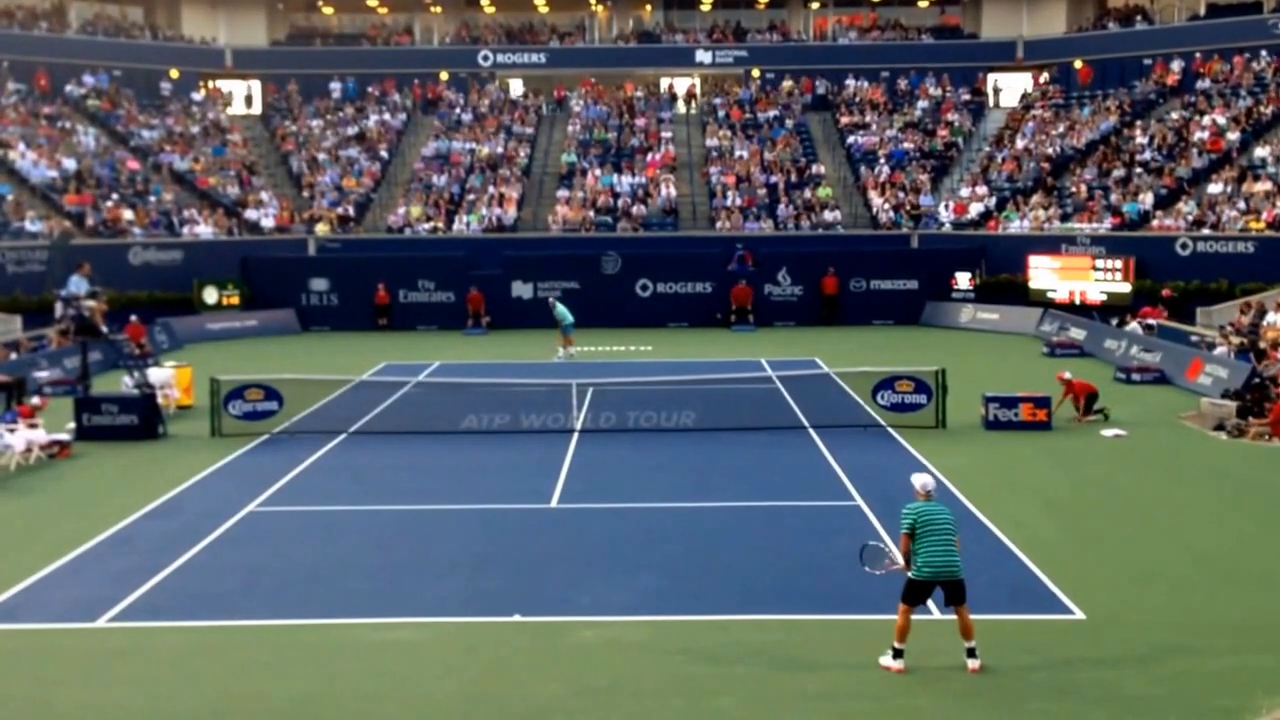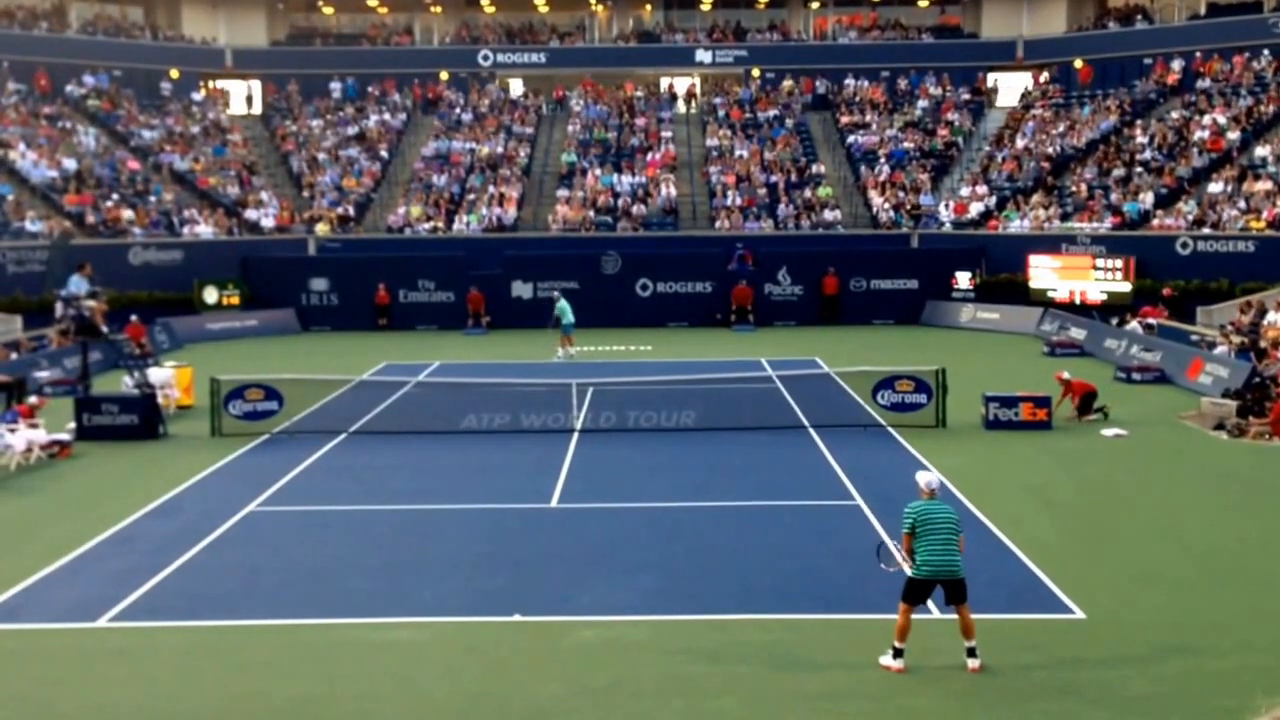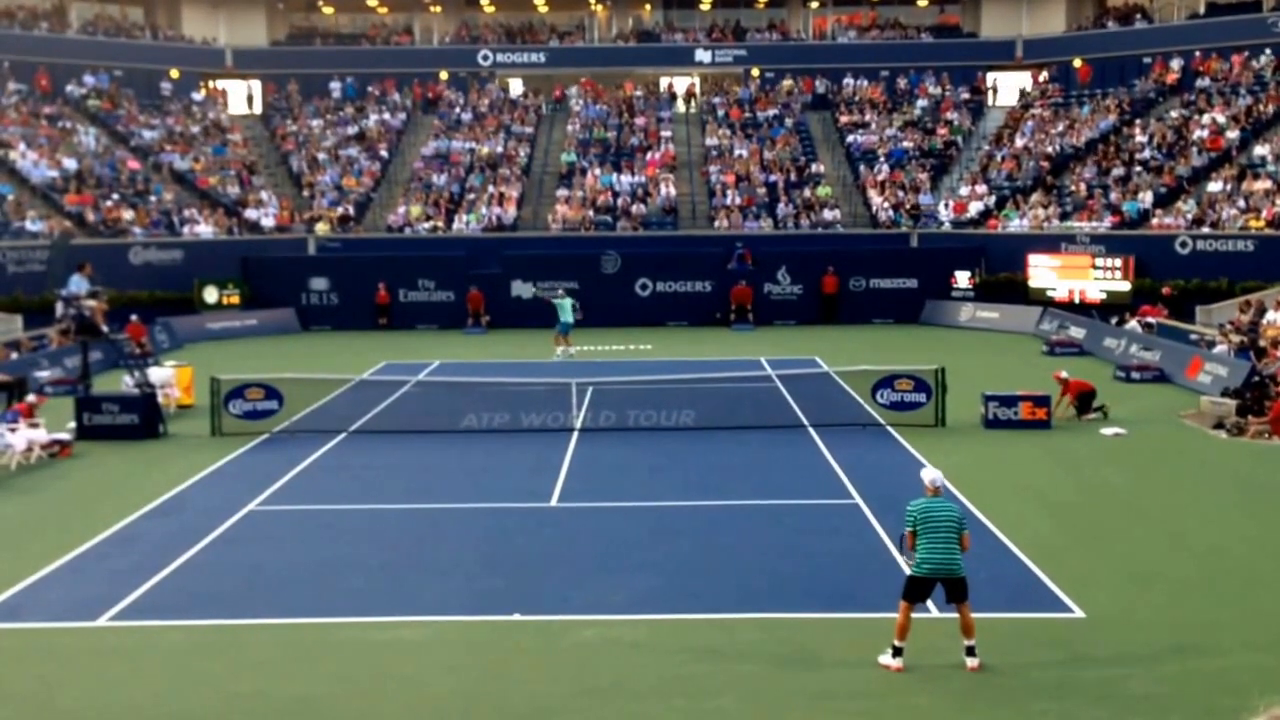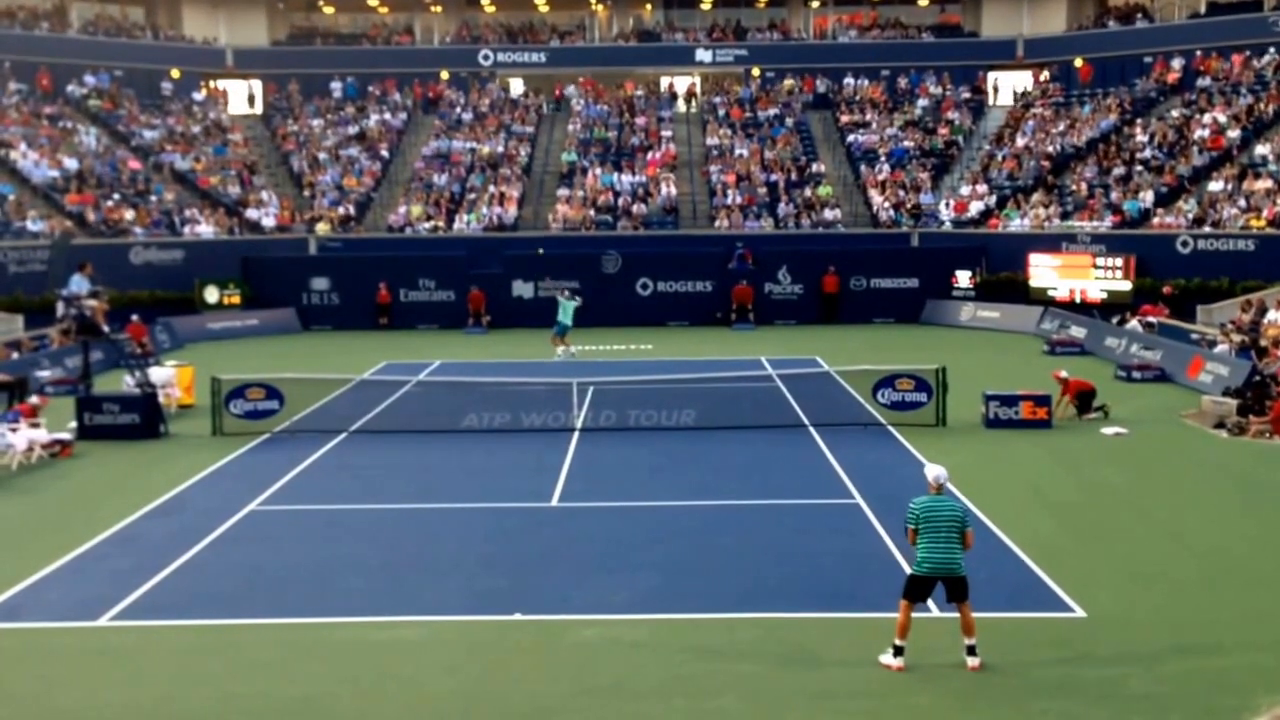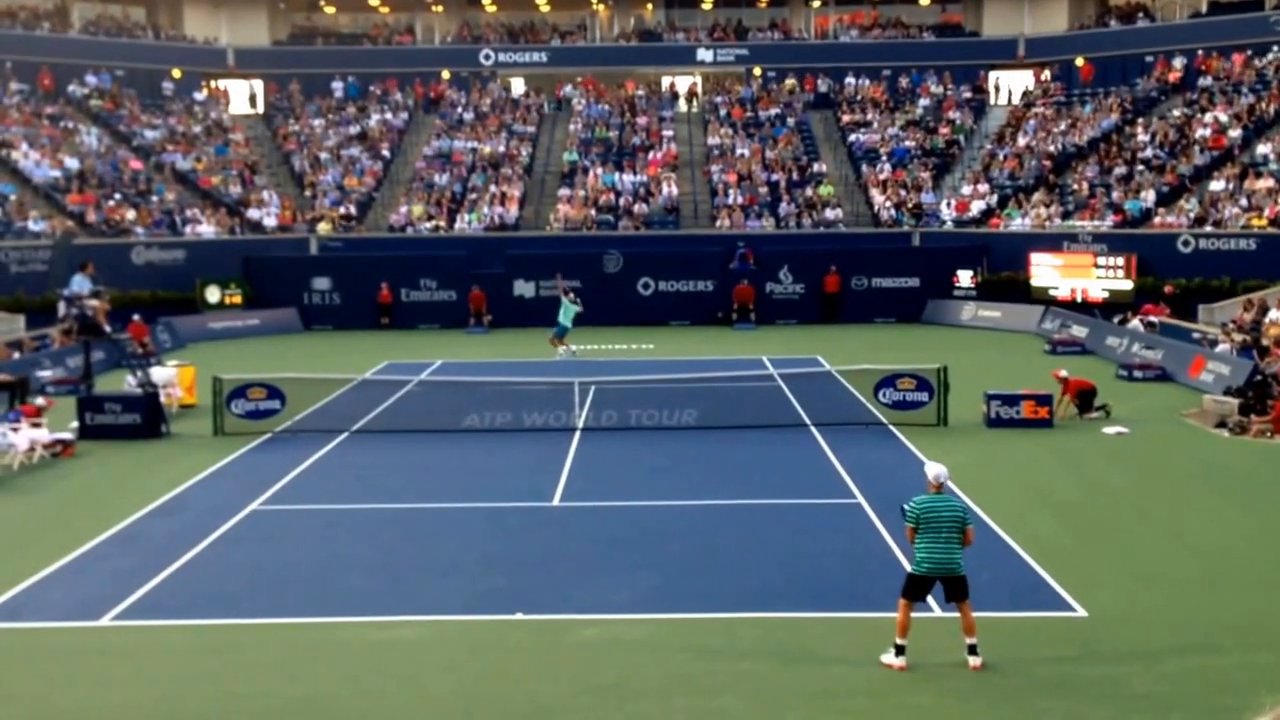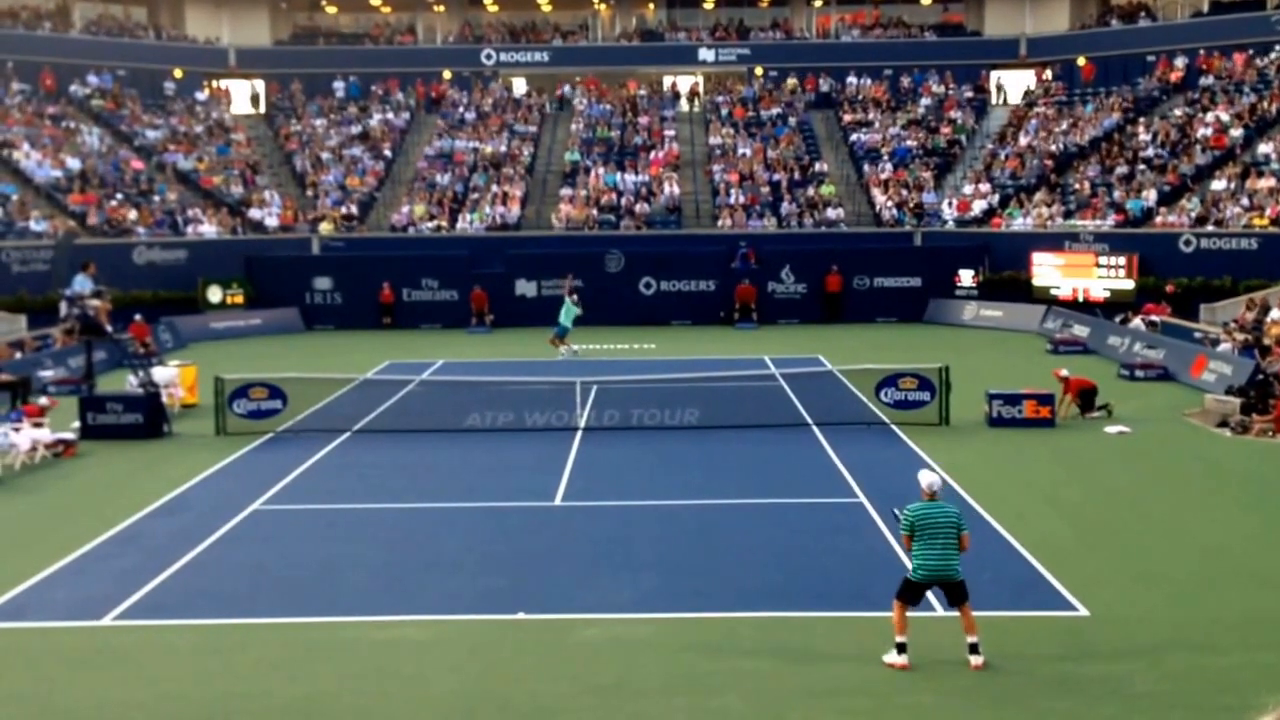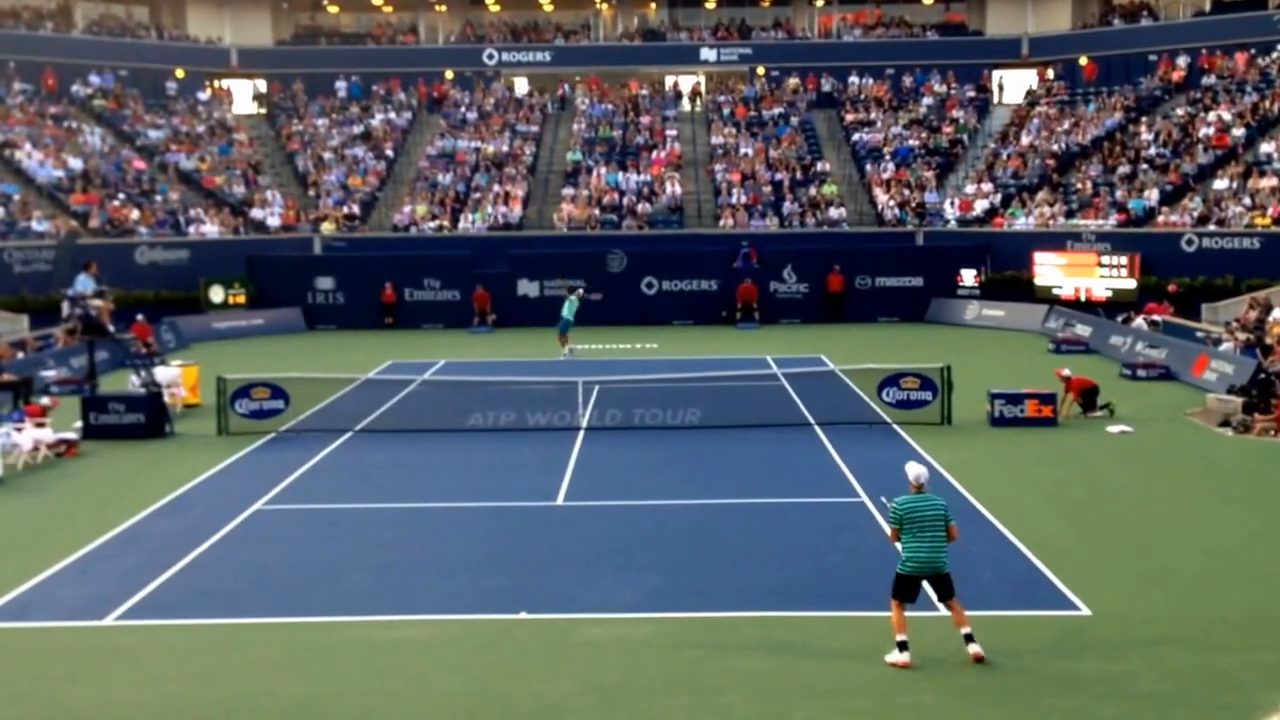
dt=0.2s
person 1, frame 1
left shoulder: (910, 510)
right shoulder: (946, 512)
left elbow: (904, 548)
right elbow: (956, 547)
left wrist: (907, 563)
left hip: (923, 571)
right hip: (953, 569)
left knee: (904, 610)
right knee: (961, 610)
left ankle: (896, 658)
right ankle: (972, 658)
person 1, frame 2
left shoulder: (912, 509)
right shoulder: (950, 511)
left elbow: (906, 546)
right elbow: (960, 547)
left wrist: (911, 561)
left hip: (924, 570)
right hip: (953, 569)
left knee: (905, 609)
right knee: (962, 609)
left ankle: (897, 658)
right ankle: (972, 657)
person 1, frame 3
left shoulder: (914, 507)
right shoulder: (955, 509)
left elbow: (910, 544)
right elbow: (965, 545)
left hip: (924, 568)
right hip: (954, 568)
left knee: (905, 608)
right knee: (963, 608)
left ankle: (896, 657)
right ankle: (971, 656)
person 1, frame 4
left shoulder: (917, 505)
right shoulder: (959, 507)
left elbow: (912, 540)
right elbow: (969, 543)
left hip: (924, 567)
right hip: (954, 567)
left knee: (906, 607)
right knee: (964, 607)
left ankle: (897, 656)
right ankle: (972, 656)
person 1, frame 5
left shoulder: (916, 504)
right shoulder: (960, 505)
left elbow: (911, 538)
right elbow: (969, 539)
left hip: (924, 567)
right hip: (953, 567)
left knee: (905, 605)
right knee: (964, 607)
left ankle: (899, 656)
right ankle: (973, 655)
person 1, frame 6
left shoulder: (910, 512)
right shoulder: (953, 512)
left elbow: (907, 544)
right elbow: (964, 546)
left hip: (922, 572)
right hip: (950, 572)
left knee: (899, 606)
right knee: (964, 608)
left ankle: (900, 654)
right ankle: (975, 654)
person 1, frame 7
left shoulder: (898, 505)
right shoulder: (940, 503)
left elbow: (894, 538)
right elbow: (953, 536)
left hip: (910, 566)
right hip: (938, 565)
left knee: (897, 605)
right knee: (953, 604)
left ankle: (902, 654)
right ankle: (972, 645)
